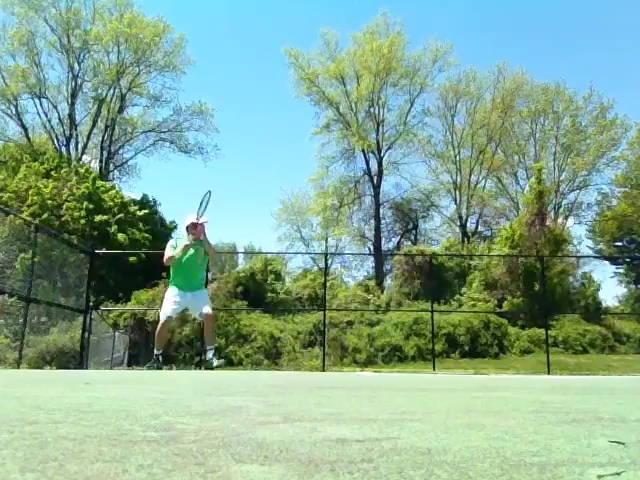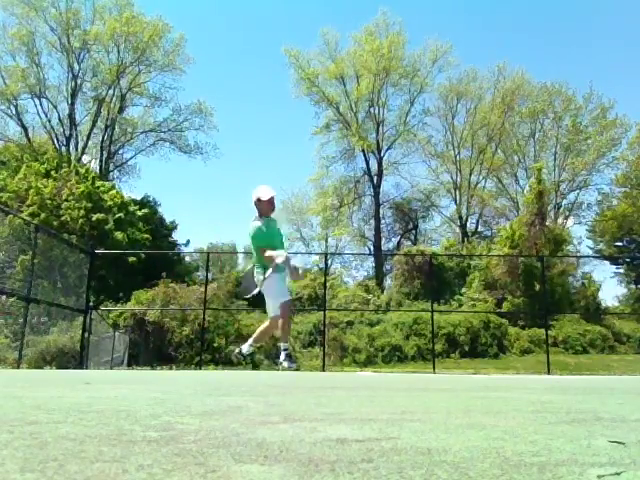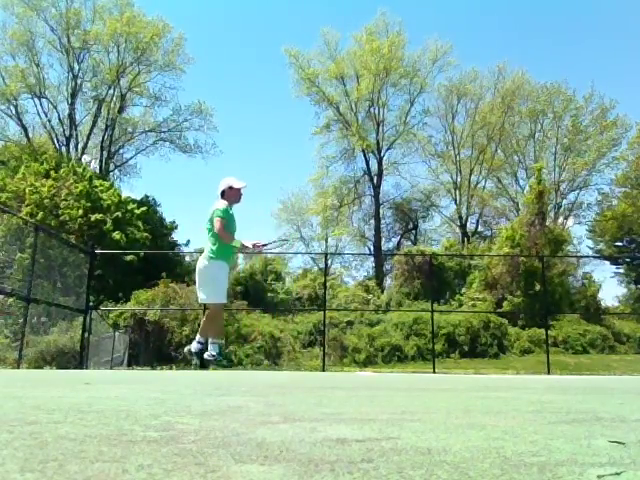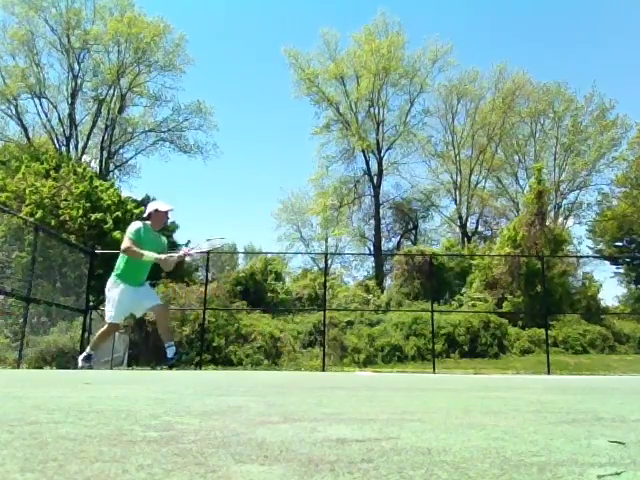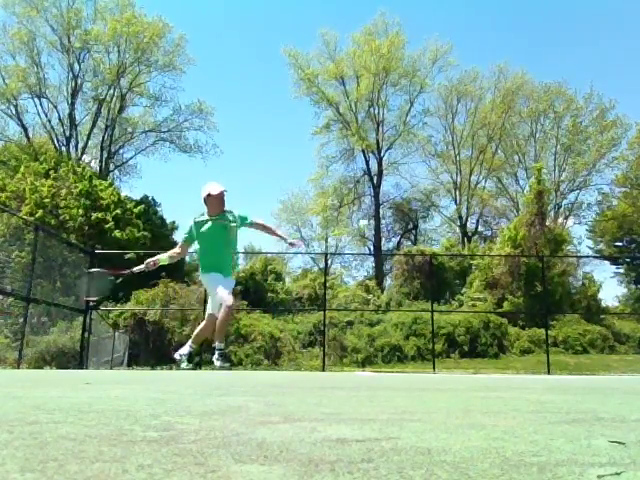
dt=1s
person 1, frame 1
left shoulder: (203, 245)
right shoulder: (175, 242)
left elbow: (212, 254)
right elbow: (167, 260)
left wrist: (204, 238)
right wrist: (182, 249)
left hip: (198, 291)
right hip: (176, 291)
left knee: (209, 316)
right knee: (164, 321)
left ankle: (211, 356)
right ankle: (157, 357)
person 1, frame 2
left shoulder: (270, 221)
right shoulder: (257, 227)
right elbow: (266, 256)
left wrist: (289, 266)
right wrist: (279, 256)
left hip: (278, 274)
right hip: (269, 276)
left knee: (275, 321)
right knee: (286, 307)
left ankle: (246, 348)
right ankle: (285, 354)
person 1, frame 3
left shoulder: (227, 210)
right shoulder: (222, 206)
right elbow: (220, 230)
left wrist: (246, 246)
right wrist: (240, 244)
left hip: (218, 264)
right hip: (214, 263)
left knee: (217, 309)
right knee: (216, 307)
left ankle: (212, 350)
right ankle: (198, 346)
person 1, frame 4
left shoulder: (161, 240)
right shoulder: (137, 227)
left elbow: (166, 267)
right elbow: (126, 248)
left wrist: (178, 257)
right wrist: (155, 257)
left hip: (140, 285)
right hip: (121, 284)
left knee: (162, 310)
right knee: (112, 326)
left ankle: (171, 355)
right ankle: (86, 355)
person 1, frame 5
left shoulder: (233, 218)
right shoulder: (196, 224)
left elbow: (259, 225)
right elbow: (179, 252)
left wrist: (284, 238)
right wrist: (159, 259)
left hip: (227, 276)
right hip: (211, 274)
left knee: (211, 321)
right knee: (228, 304)
left ankle: (184, 352)
right ankle: (219, 353)
